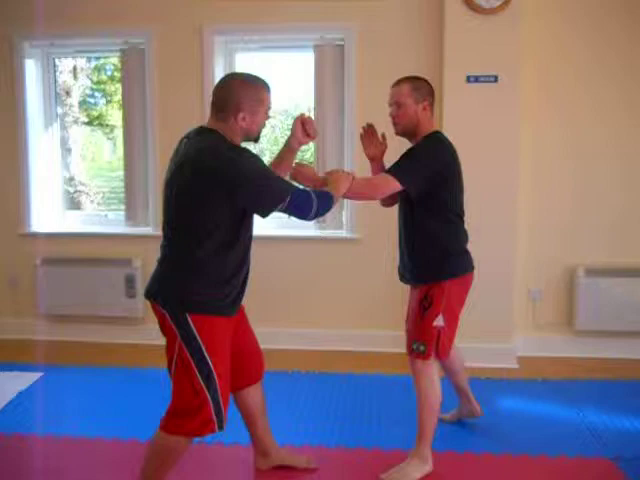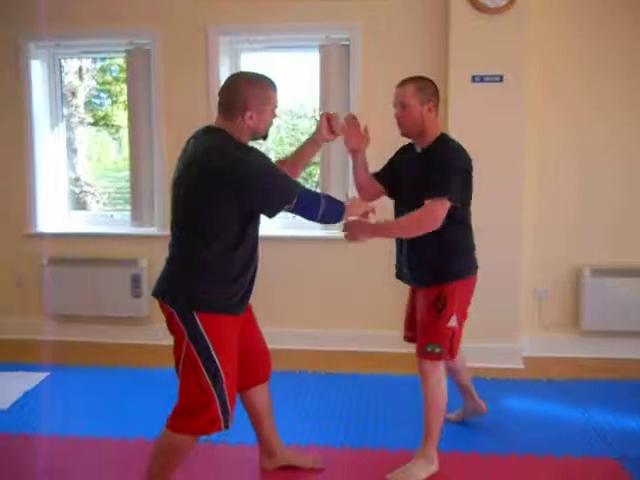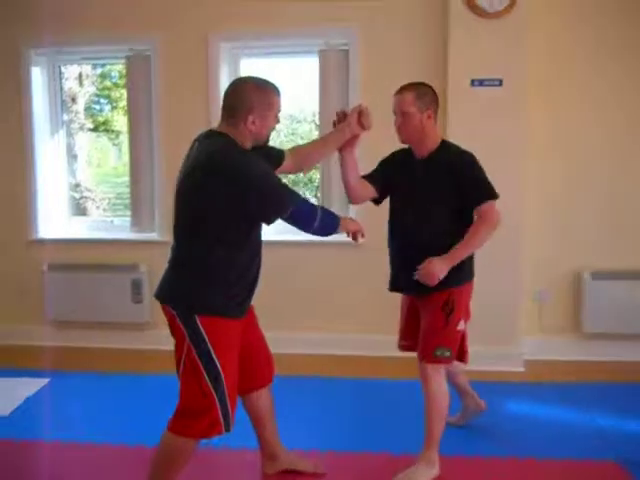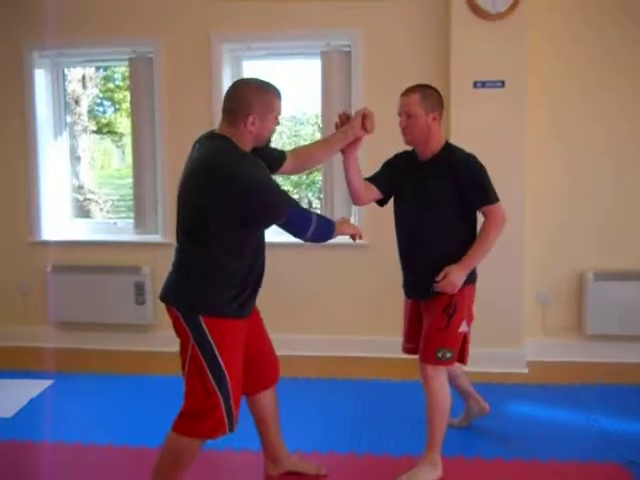
dt=0.2s
person 1, frame 1
left shoulder: (204, 144)
right shoulder: (226, 161)
left elbow: (263, 186)
right elbow: (299, 204)
left wrist: (293, 146)
right wrist: (334, 189)
left hip: (213, 294)
right hip: (192, 302)
left knee: (248, 368)
right knee: (198, 407)
person 1, frame 2
left shoulder: (213, 143)
right shoulder: (232, 161)
left elbow: (275, 178)
right elbow: (306, 204)
left wrist: (316, 142)
right wrist: (352, 208)
left hip: (221, 292)
right hip: (199, 300)
left knee: (255, 368)
right knee: (204, 405)
person 1, frame 3
left shoulder: (221, 146)
right shoulder: (236, 166)
left elbow: (291, 161)
right elbow: (304, 216)
left wrist: (345, 132)
right wrist: (345, 223)
left hip: (224, 296)
right hip: (202, 303)
left knee: (257, 372)
right knee: (205, 408)
person 1, frame 4
left shoulder: (223, 148)
right shoulder: (235, 169)
left elbow: (292, 161)
right elbow: (301, 224)
left wrist: (347, 135)
right wrist: (340, 227)
left hip: (230, 297)
right hip: (207, 305)
left knee: (263, 372)
right knee: (210, 408)
person 2, frame 1
left shoulder: (432, 153)
right shoulder: (422, 152)
left elbow: (377, 191)
right elbow: (388, 198)
left wrist: (316, 178)
right wrist: (375, 159)
left hip: (442, 274)
right hip: (432, 270)
left knee: (422, 358)
right knee: (438, 345)
right ankle: (468, 404)
person 2, frame 2
left shoulder: (449, 155)
right shoulder: (406, 156)
left elbow: (431, 219)
right elbow: (369, 192)
left wrist: (368, 230)
right wrist: (357, 153)
left hip: (448, 274)
right hip: (422, 272)
left knee: (430, 360)
right knee: (441, 348)
right ankle: (473, 401)
person 2, frame 3
left shoulder: (459, 162)
right shoulder: (396, 162)
left elbow: (490, 217)
right elbow: (356, 194)
left wrist: (447, 261)
right wrist: (346, 151)
left hip: (448, 282)
right hip: (412, 281)
left knee: (430, 365)
right knee: (435, 354)
right ankle: (470, 399)
person 2, frame 4
left shoulder: (462, 164)
right shoulder: (400, 164)
left elbow: (496, 218)
right elbow: (361, 195)
left wrist: (463, 267)
right wrist: (349, 153)
left hip: (450, 284)
right hip: (415, 283)
left knee: (432, 367)
right knee: (437, 356)
right ankle: (474, 401)
